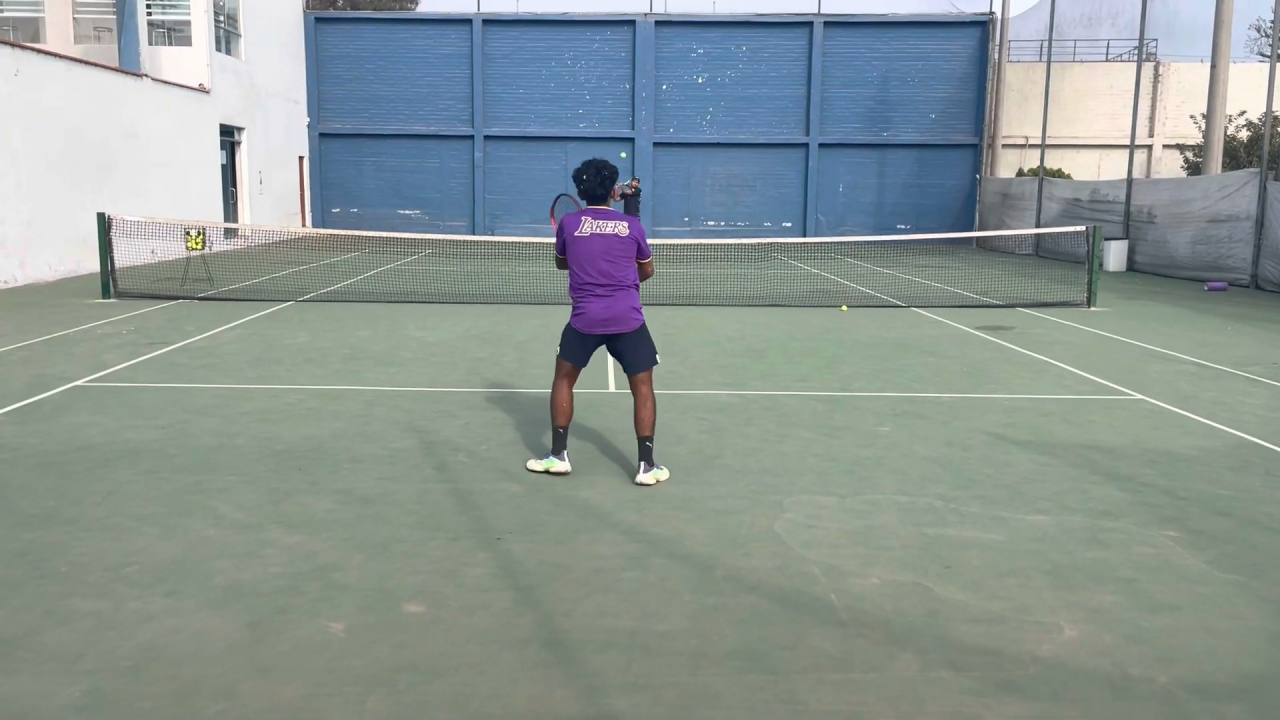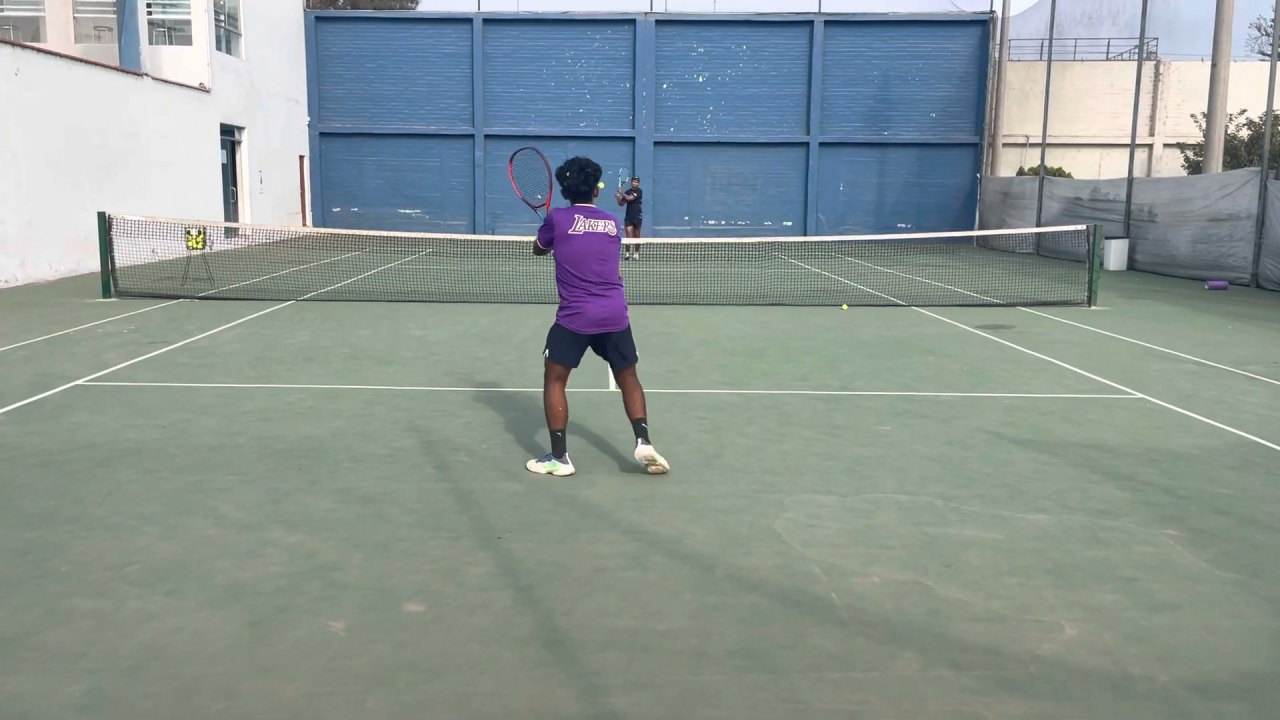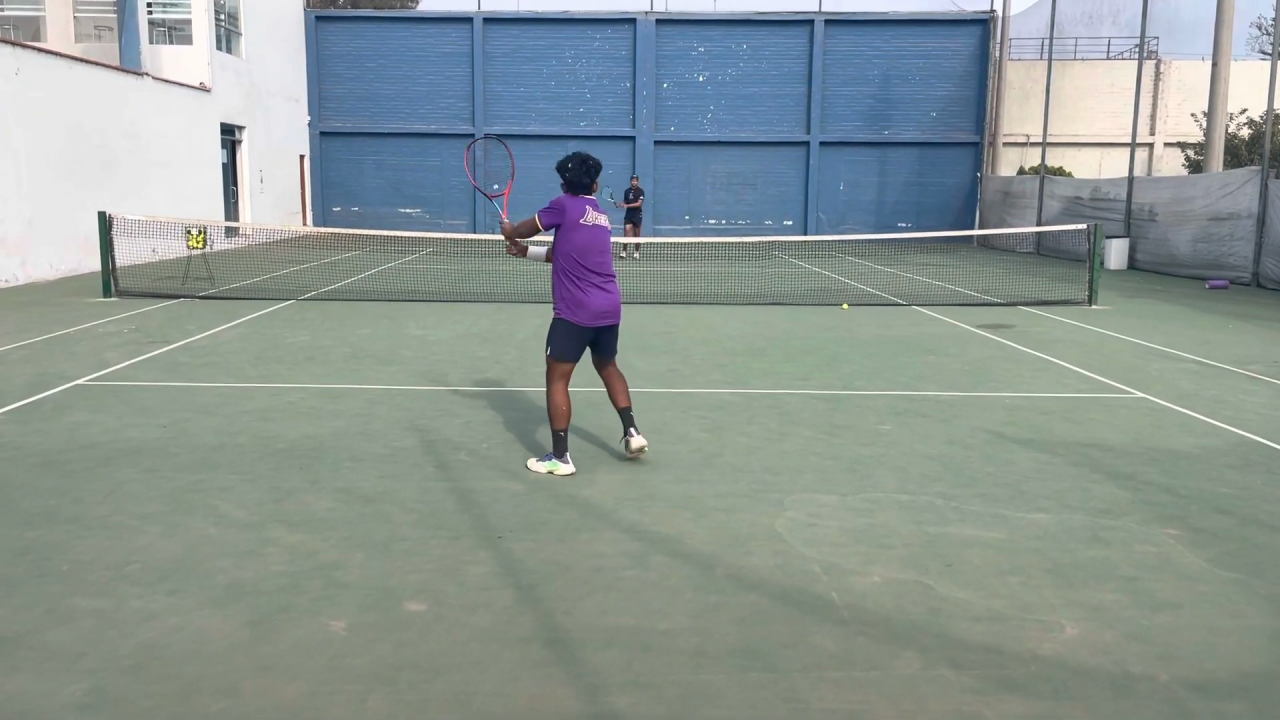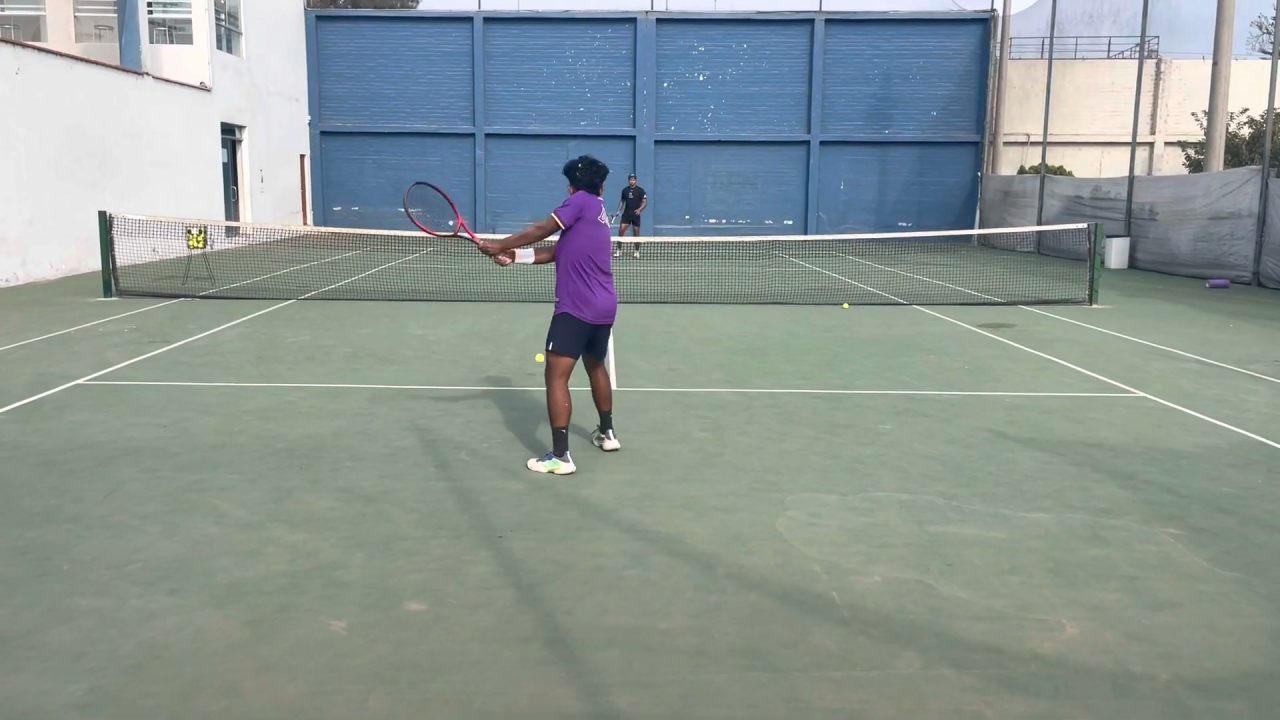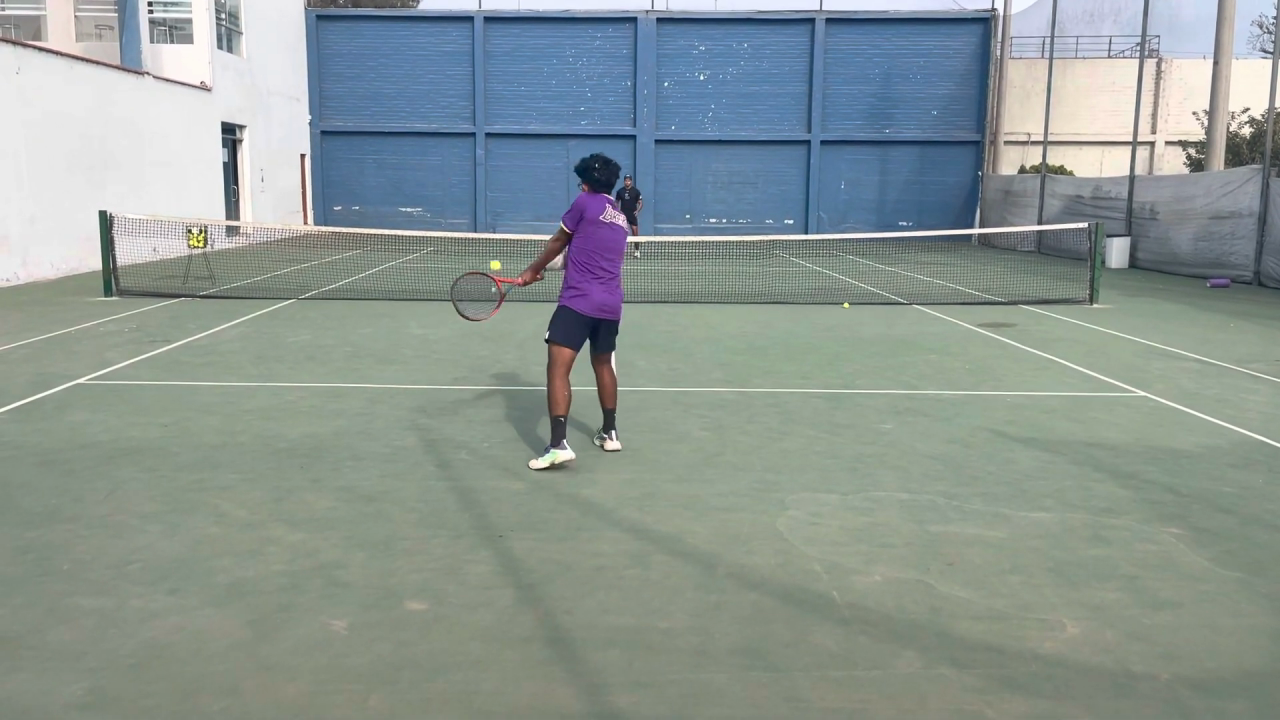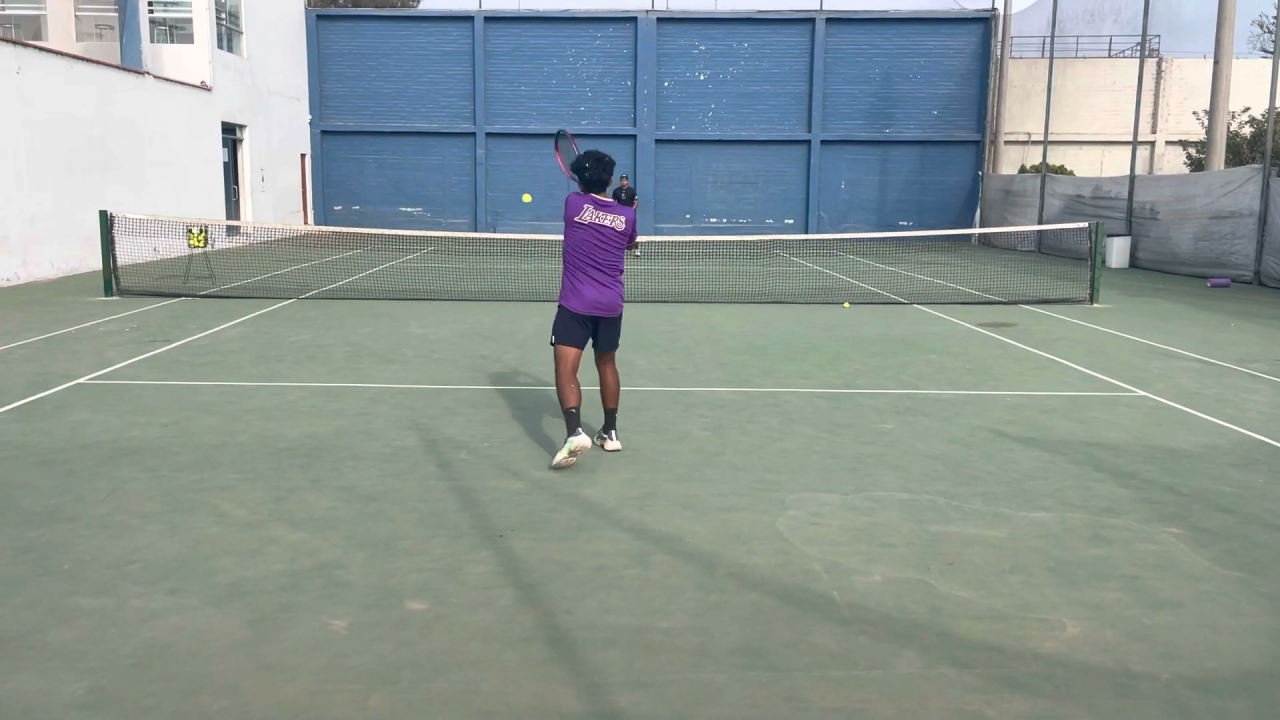
dt=0.2s
person 1, frame 1
left shoulder: (568, 223)
right shoulder: (631, 225)
left elbow: (561, 263)
right elbow: (646, 271)
left hip: (585, 318)
right hip: (628, 318)
left knee: (563, 379)
right knee: (643, 388)
left ankle: (558, 454)
right ankle: (647, 465)
person 1, frame 2
left shoulder: (557, 218)
right shoulder: (612, 223)
left elbow: (539, 249)
left hip: (574, 318)
right hip: (615, 316)
left knee: (554, 381)
right knee: (628, 380)
left ankle: (559, 457)
right ankle: (644, 443)
person 1, frame 3
left shoulder: (565, 206)
right shoulder: (601, 217)
left elbow: (525, 228)
left wrist: (509, 230)
right wrist: (527, 250)
left hip: (575, 312)
right hip: (610, 308)
left knee: (556, 380)
right knee: (608, 368)
left ankle: (560, 457)
right ankle: (632, 432)
person 1, frame 4
left shoulder: (582, 202)
right shoulder: (598, 213)
left elbow: (542, 231)
right elbow: (556, 253)
left wrist: (500, 244)
right wrist: (514, 256)
left hip: (577, 308)
right hip: (605, 307)
left knee: (557, 377)
right knee: (597, 367)
left ankle: (560, 456)
right ankle: (607, 433)
person 1, frame 5
left shoulder: (586, 202)
right shoulder: (621, 217)
left elbow: (559, 242)
left wrist: (534, 270)
right wrist: (550, 267)
left hip: (578, 302)
right hip: (611, 304)
left knee: (558, 370)
right knee: (603, 364)
left ankle: (558, 445)
right ankle: (609, 433)
person 1, frame 6
left shoulder: (573, 202)
right shoulder: (626, 216)
left hip: (576, 303)
right hip: (611, 304)
left knee: (566, 370)
right knee: (606, 364)
left ankle: (574, 433)
right ankle: (610, 433)
